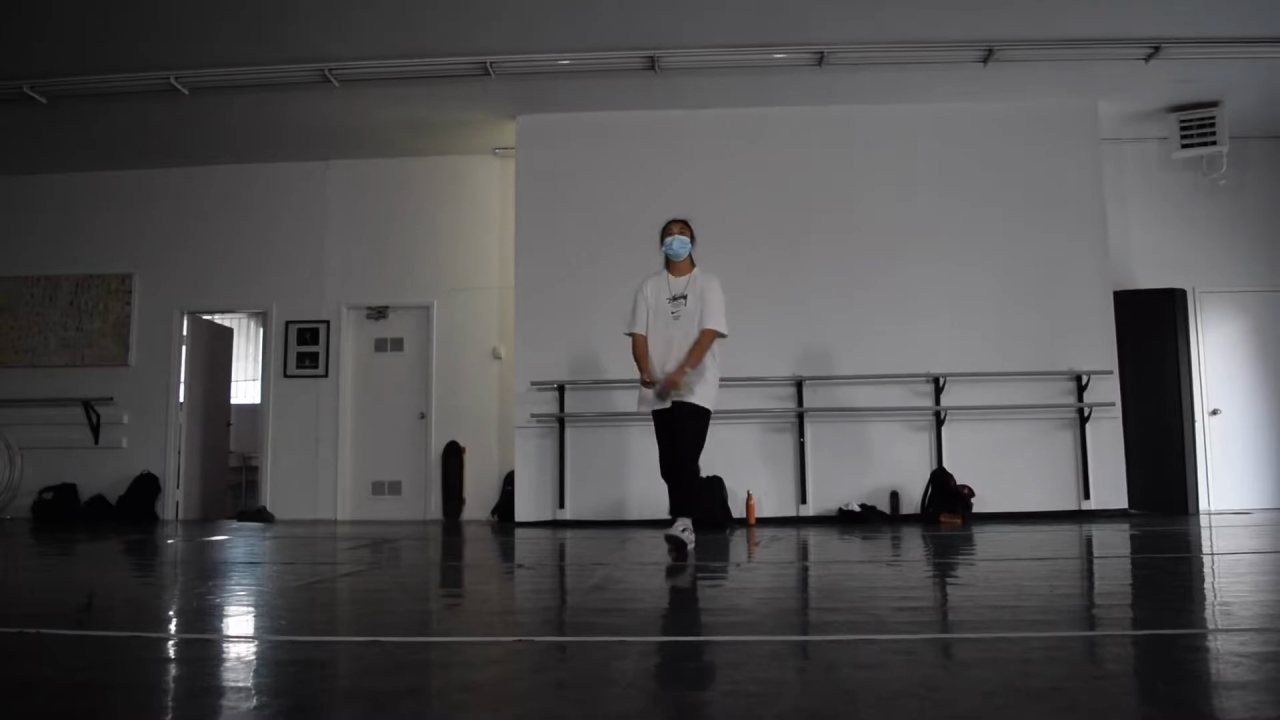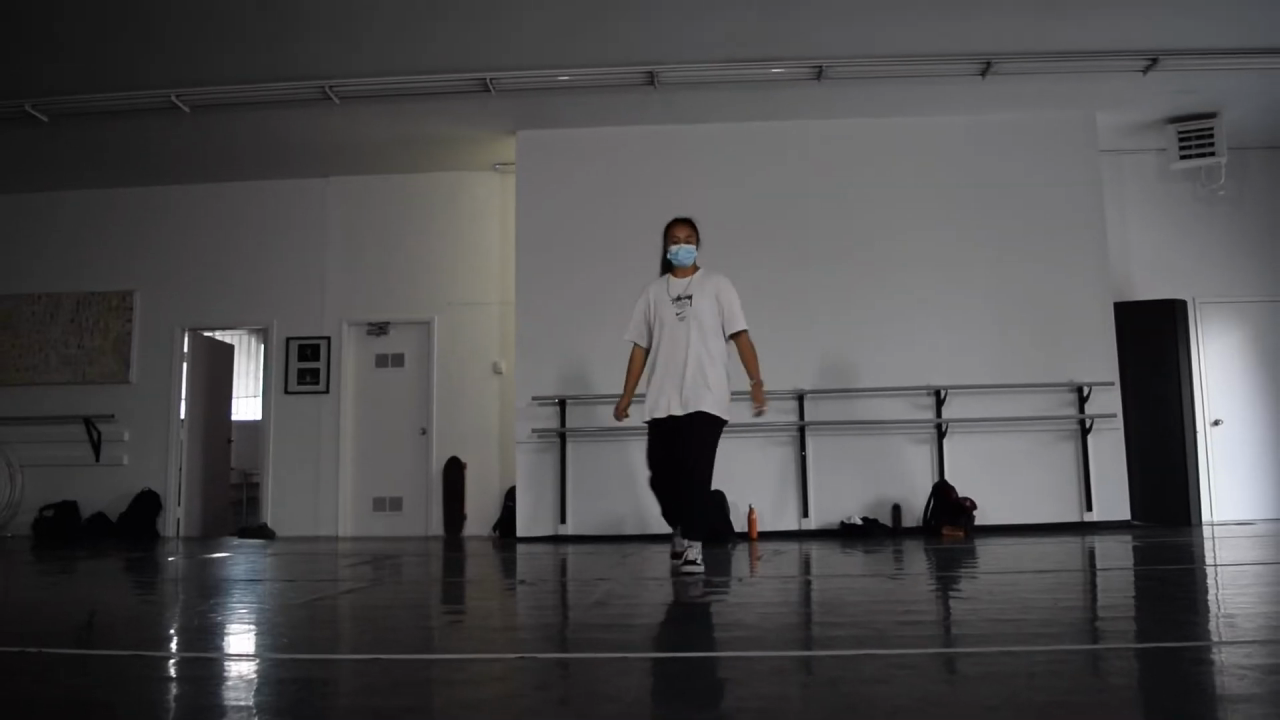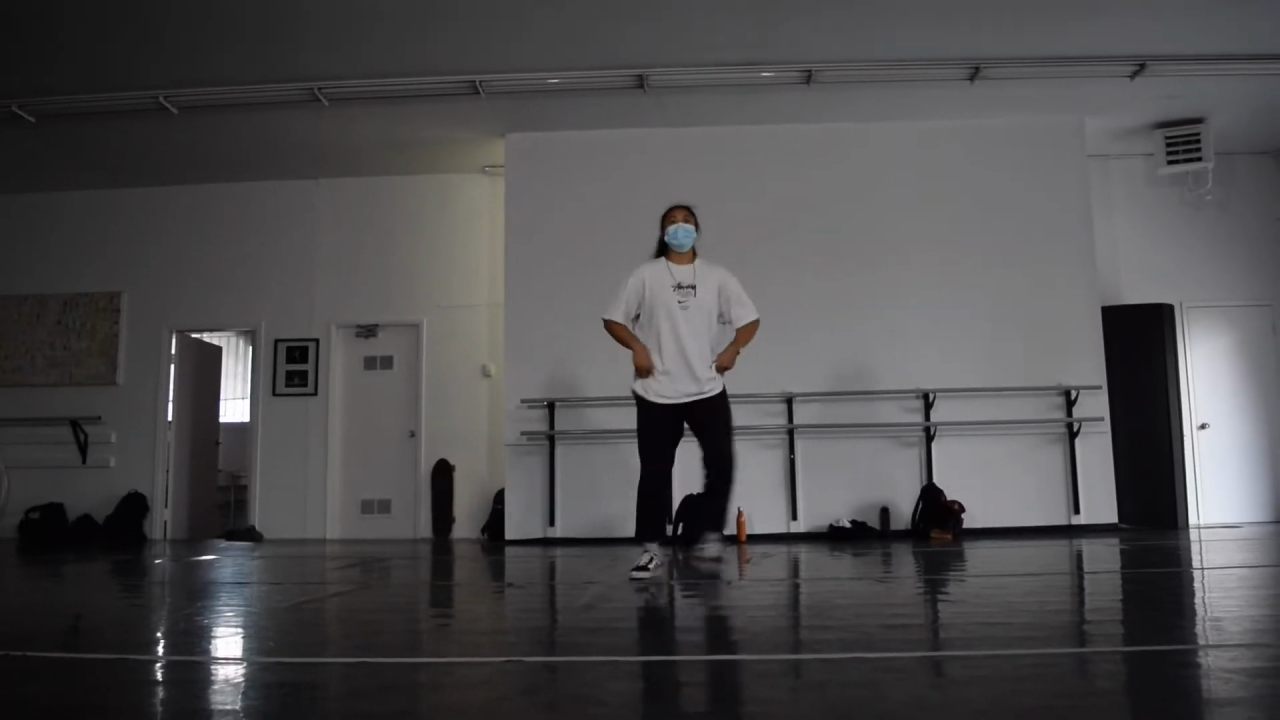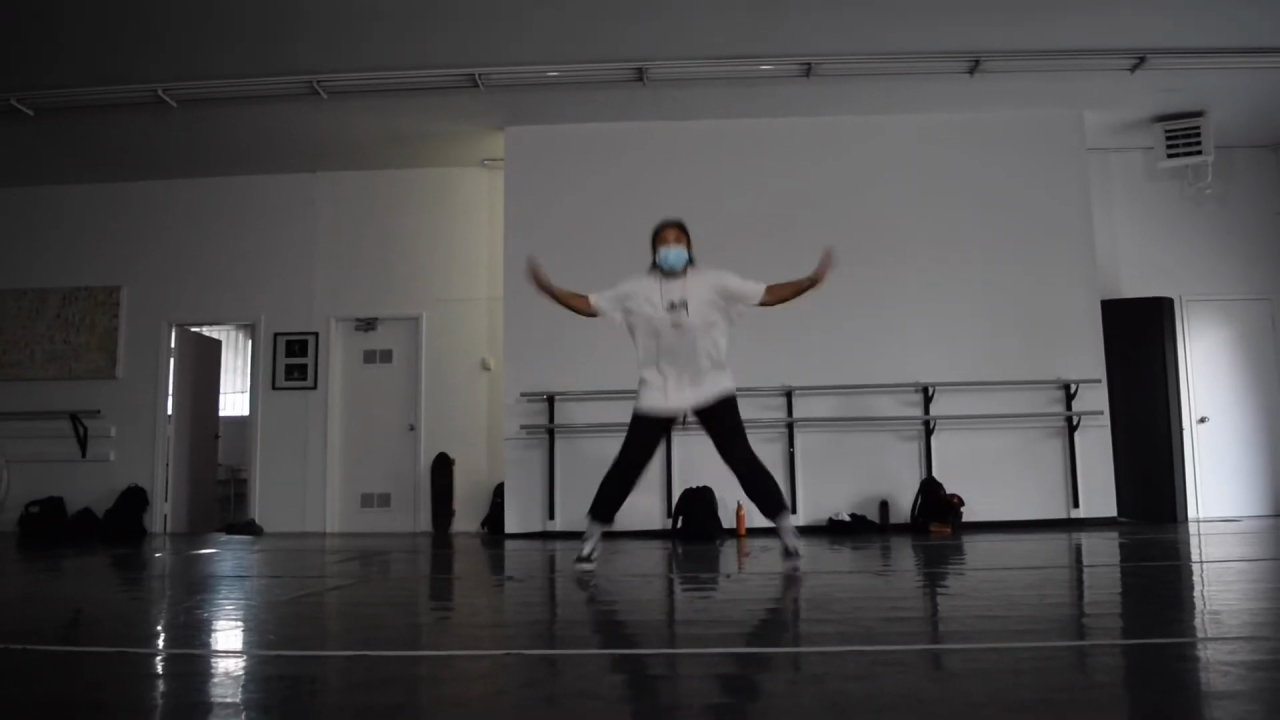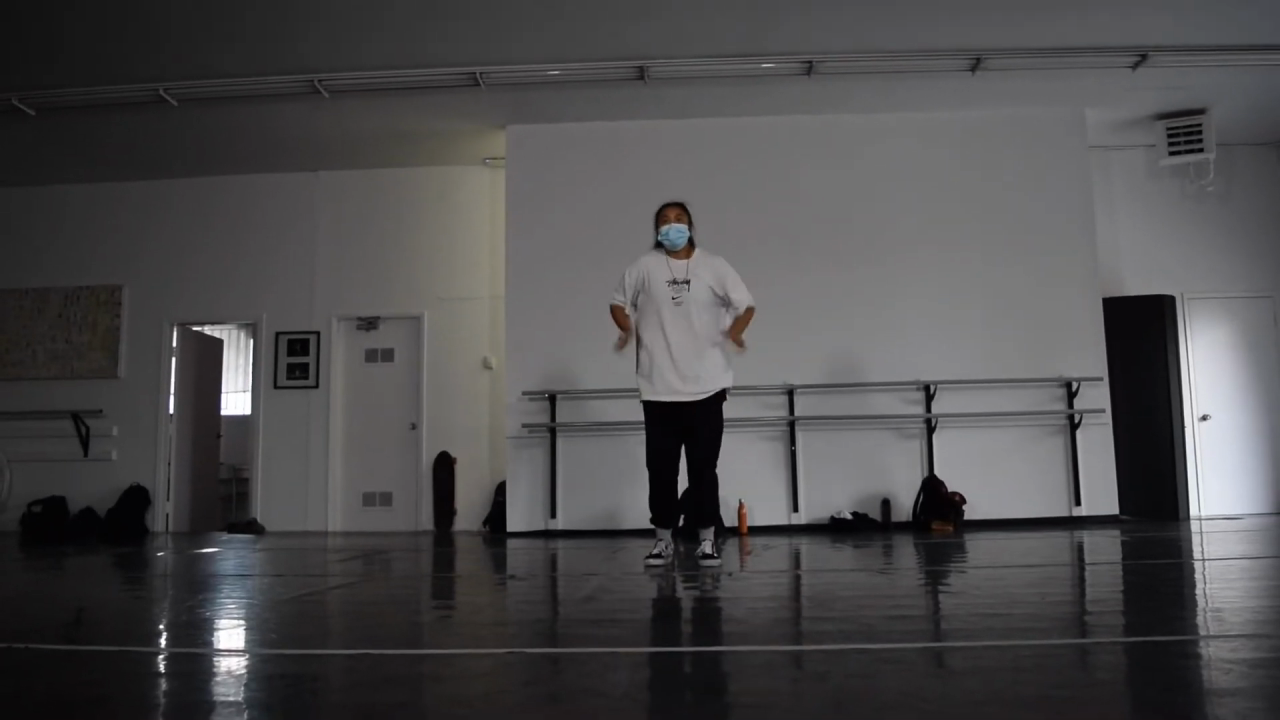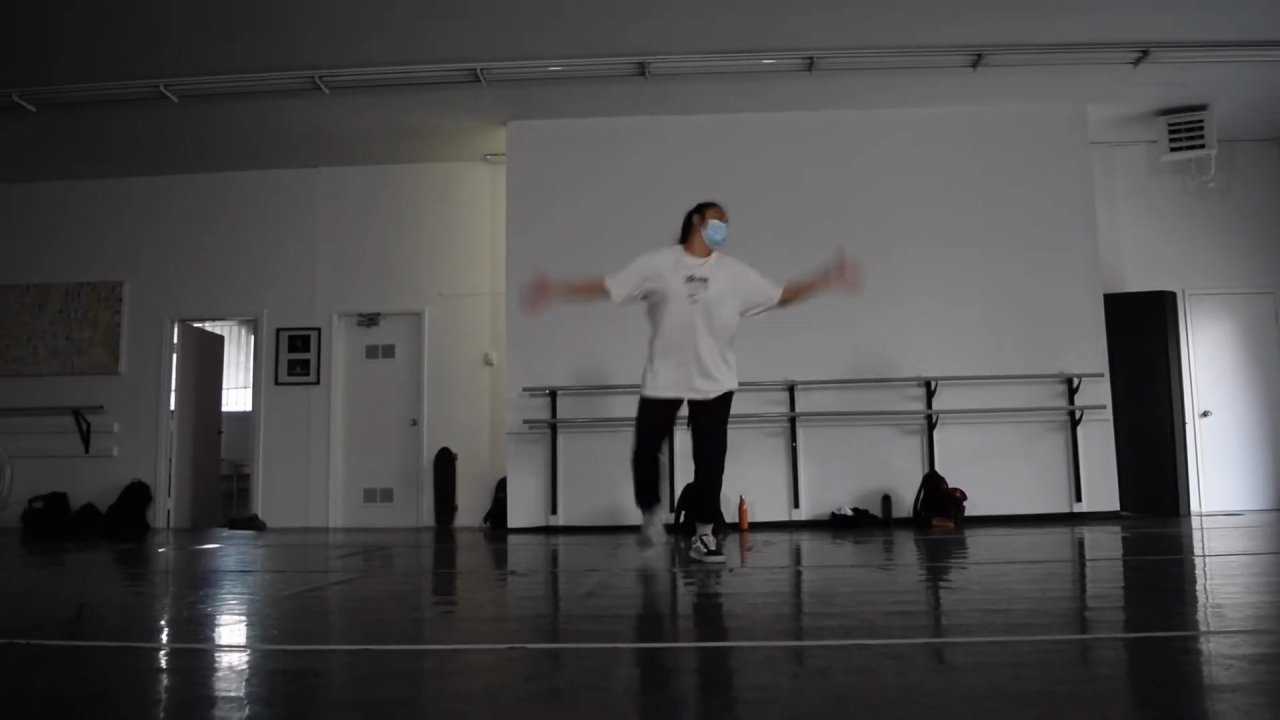
dt=0.7s
person 1, frame 1
left shoulder: (707, 283)
right shoulder: (648, 287)
left elbow: (709, 333)
right elbow: (639, 336)
left wrist: (682, 370)
right wrist: (645, 371)
left hip: (697, 389)
right hip: (661, 392)
left knee: (686, 457)
right knee: (670, 462)
left ankle: (682, 522)
right ankle: (684, 525)
person 1, frame 2
left shoulder: (717, 285)
right shoulder: (653, 292)
left elbow: (740, 335)
right elbow: (640, 347)
left wrist: (756, 382)
right wrist: (626, 395)
left hip: (706, 399)
right hip: (663, 401)
left knee: (696, 472)
right knee: (663, 474)
left ankle: (693, 546)
right ankle: (680, 531)
person 1, frame 3
left shoulder: (717, 276)
right shoulder: (644, 275)
left elbow: (749, 319)
right elbow: (614, 320)
left wrist: (731, 349)
right wrist: (638, 346)
left hip: (706, 387)
right hip: (655, 388)
left knee: (721, 460)
right knee: (655, 469)
left ankle: (712, 535)
right ankle: (650, 549)
person 1, frame 4
left shoulder: (713, 282)
right shoulder: (637, 290)
left elbow: (766, 294)
right elbow: (590, 305)
left wrist: (812, 281)
right wrist: (547, 287)
left hip: (712, 389)
right hip: (658, 394)
left knee: (741, 459)
right knee: (628, 464)
left ankle: (785, 525)
right ankle: (593, 533)
person 1, frame 5
left shoulder: (714, 265)
right shoulder: (645, 267)
left elbow: (745, 305)
right elbow: (619, 303)
left wrist: (738, 327)
right wrist: (625, 326)
left hip: (706, 385)
right hip: (659, 387)
left knee: (703, 463)
right knee: (661, 465)
left ankle: (706, 539)
right ankle: (664, 539)
person 1, frame 6
left shoulder: (733, 271)
right shoulder: (657, 263)
left elbow: (780, 296)
right elbow: (609, 287)
left wrist: (825, 279)
right wrist: (557, 291)
left hip: (713, 382)
right hip: (663, 380)
left knee: (711, 461)
right knee: (646, 453)
left ankle: (704, 536)
right ankle: (652, 516)
